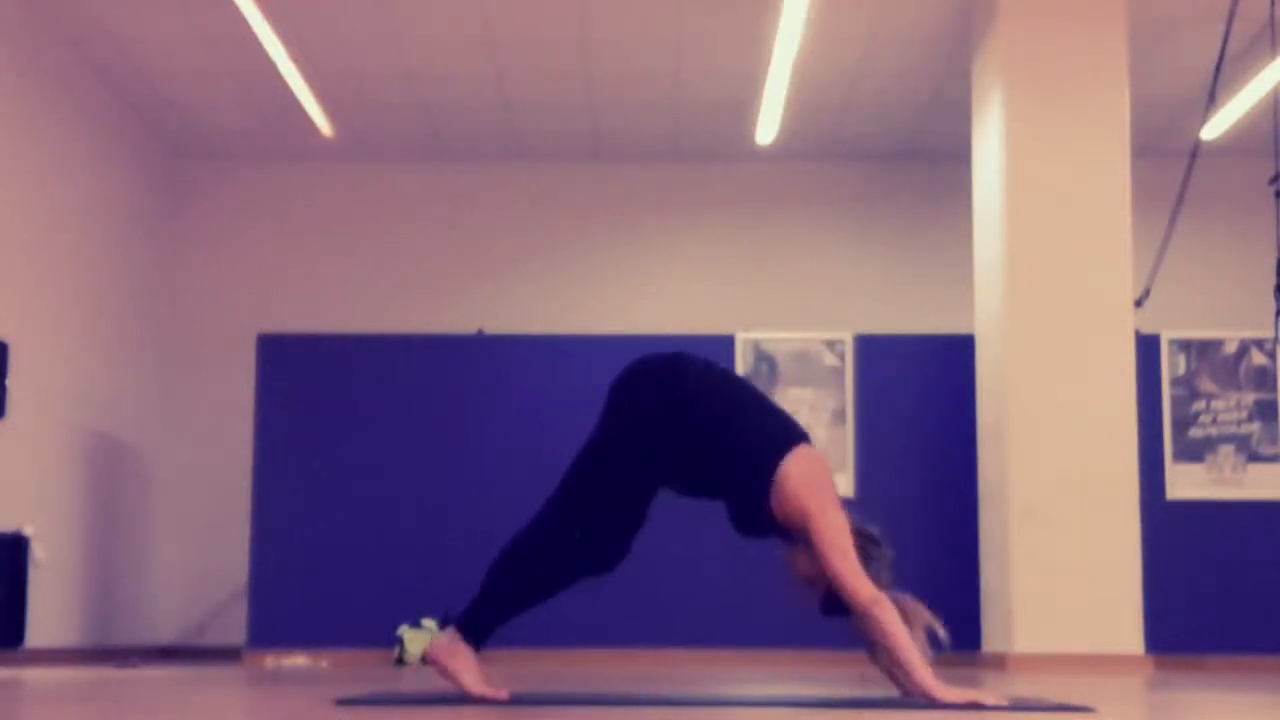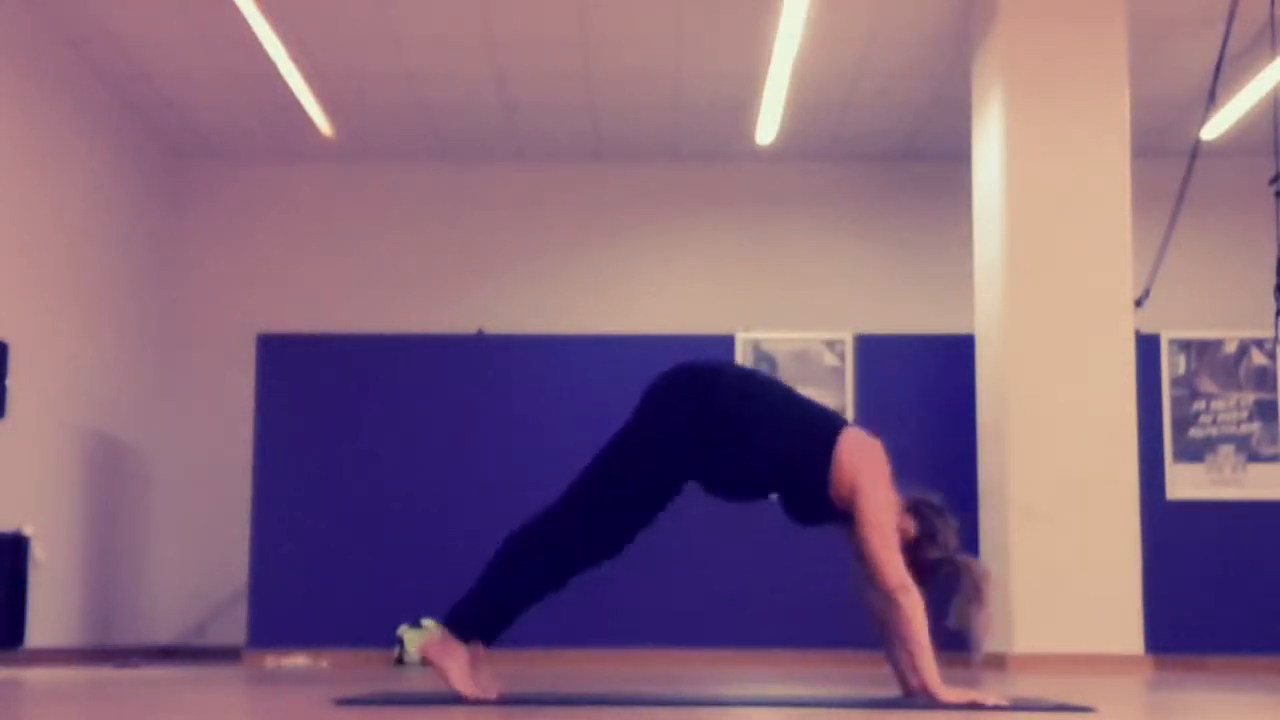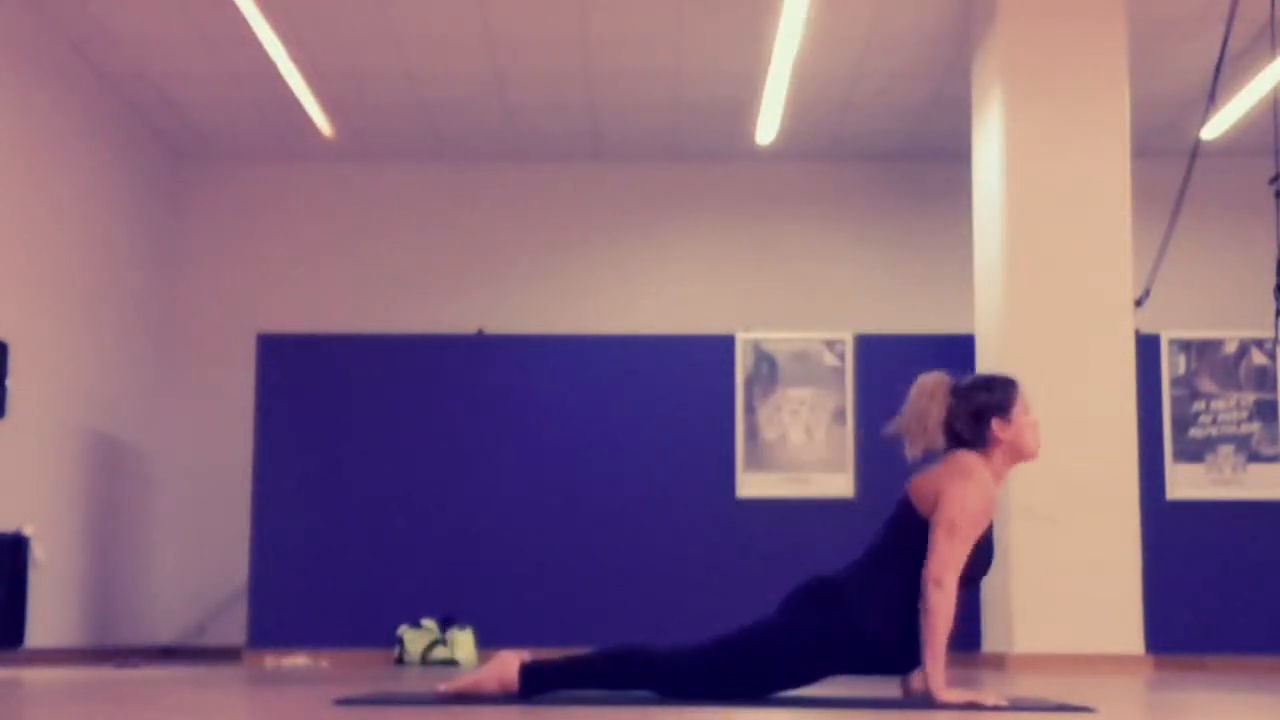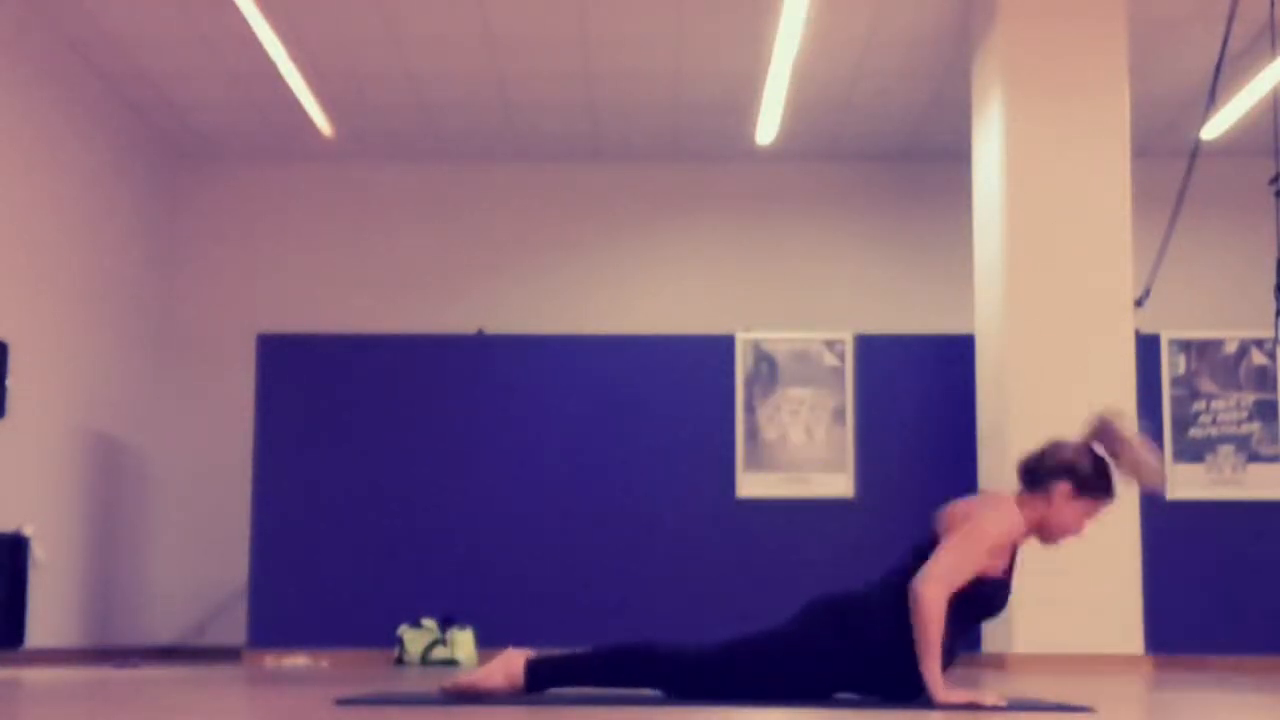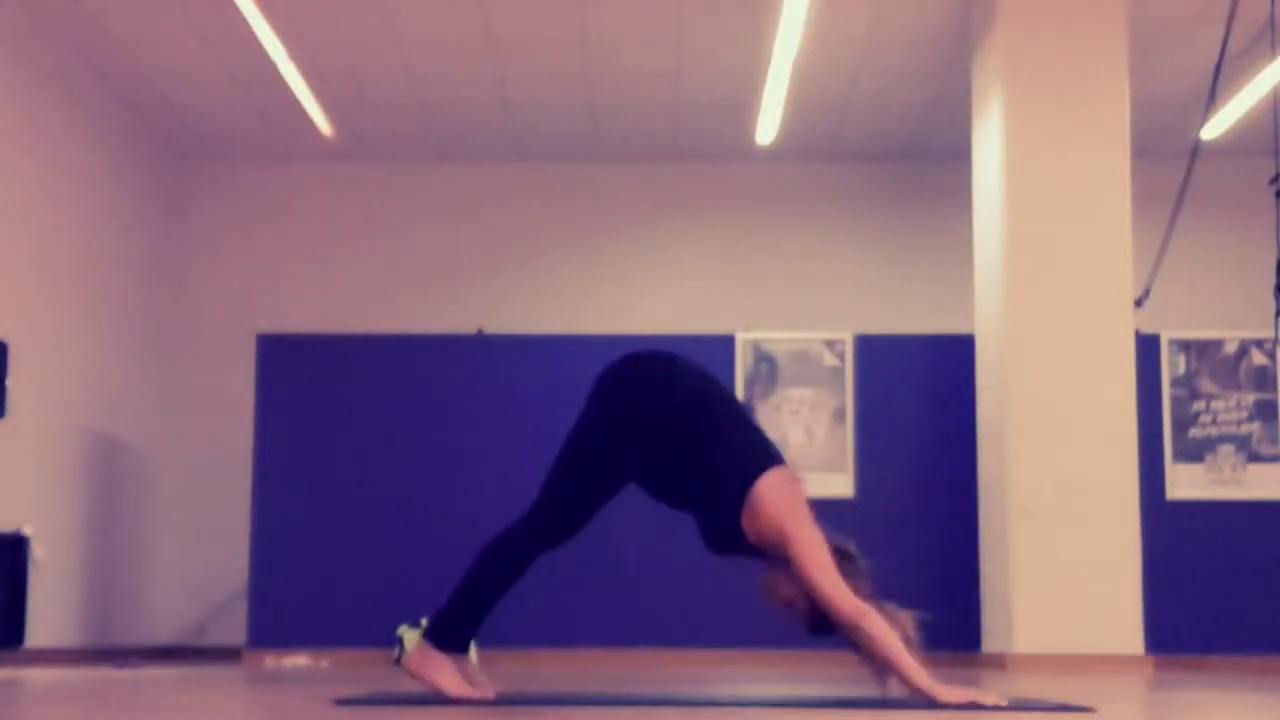
dt=0.5s
person 1, frame 1
left shoulder: (817, 508)
right shoulder: (814, 509)
left elbow: (871, 604)
right elbow: (869, 603)
left wrist: (917, 681)
right wrist: (933, 689)
left hip: (675, 407)
right hip: (660, 402)
left knee: (598, 550)
right knee: (561, 531)
left ankle: (461, 638)
right ankle: (455, 639)
person 1, frame 2
left shoulder: (876, 484)
right shoulder: (870, 484)
left elbow: (892, 589)
right elbow: (898, 591)
left wrist: (910, 675)
right wrist: (934, 686)
left hip: (699, 417)
right hip: (694, 404)
left knee: (591, 539)
right knee: (571, 525)
left ankle: (466, 637)
right ankle: (455, 637)
person 1, frame 3
left shoulder: (959, 473)
right shoulder: (971, 479)
left elbow: (930, 580)
right elbow: (939, 581)
left wrist: (921, 667)
right wrist: (936, 679)
left hip: (840, 621)
right hip: (836, 627)
left knee: (682, 669)
right knee: (680, 674)
left ankle: (528, 666)
right ankle: (521, 674)
person 1, frame 4
left shoulder: (987, 513)
right shoulder: (996, 525)
right elbow: (926, 590)
left wrist: (933, 675)
right wrist: (933, 682)
left hip: (847, 638)
right hip: (839, 641)
left knee: (687, 670)
right knee: (688, 675)
left ankle: (534, 668)
right ankle: (528, 672)
person 1, frame 5
left shoulder: (790, 532)
right shoulder: (788, 527)
left elbow: (855, 609)
right elbow: (854, 613)
left wrist: (897, 664)
right wrist: (934, 688)
left hip: (668, 405)
right hip: (646, 398)
left knee: (547, 527)
right knee: (548, 524)
left ankle: (447, 648)
right ankle: (437, 649)
